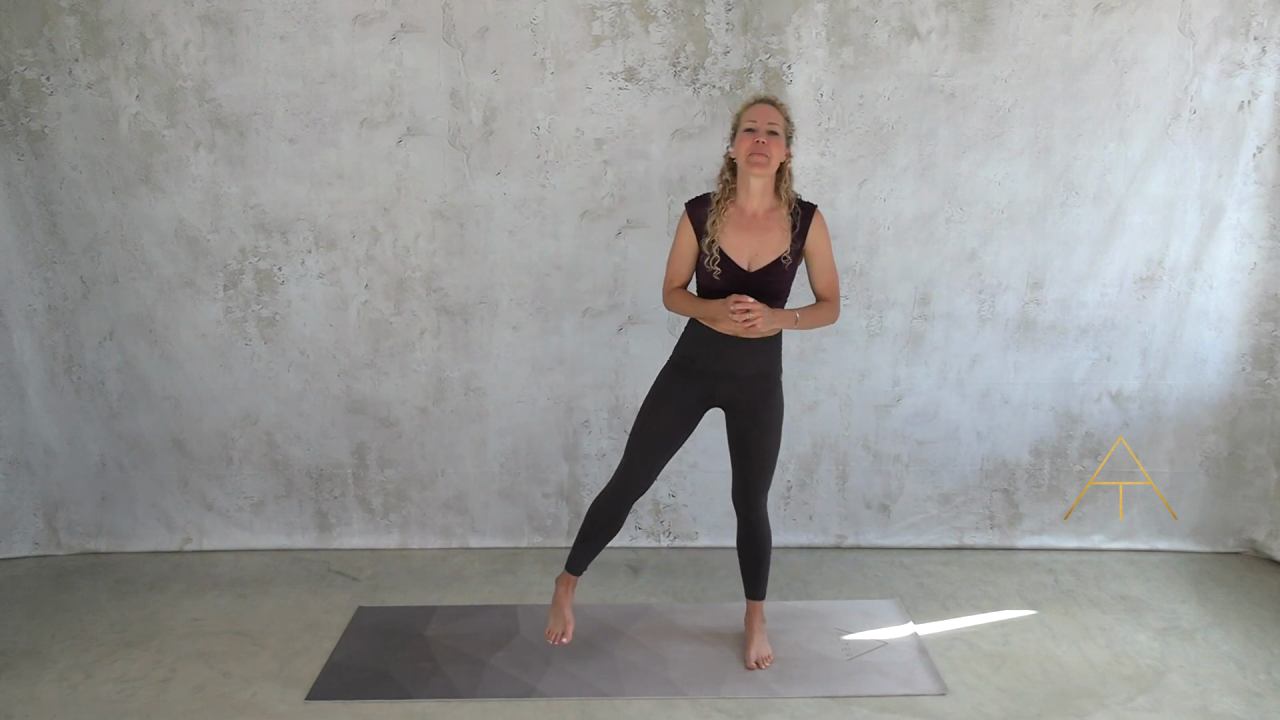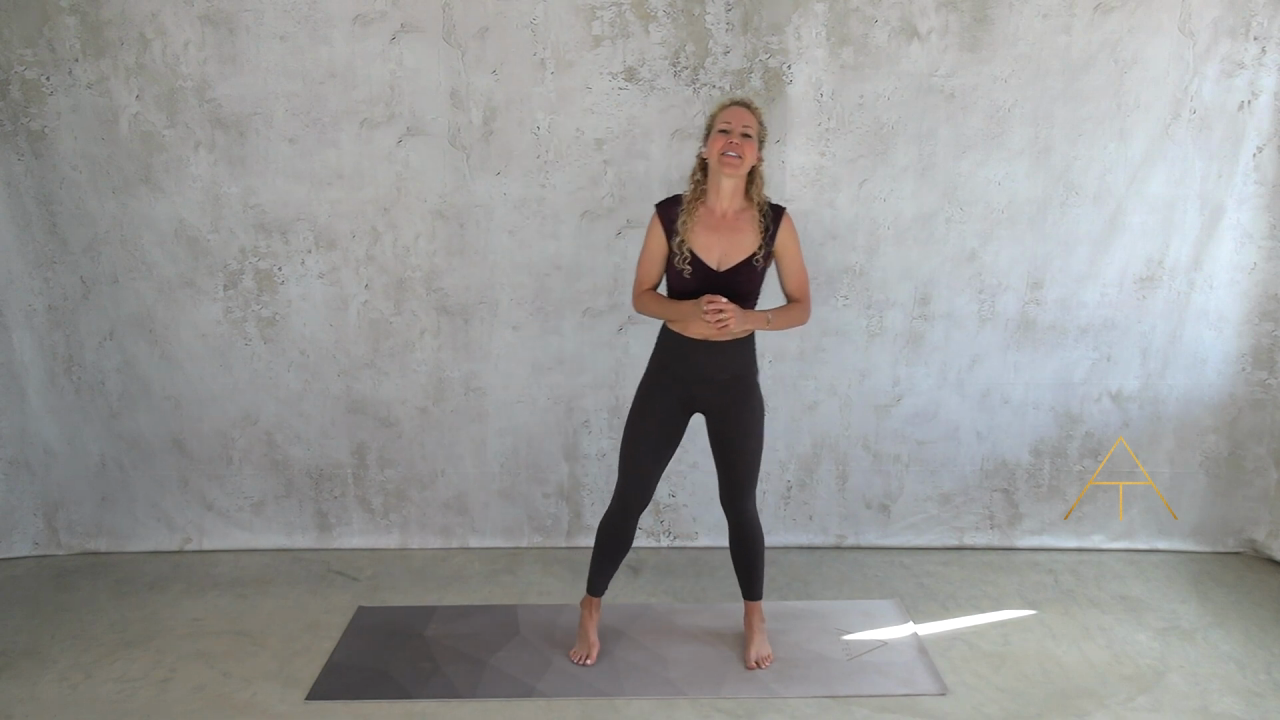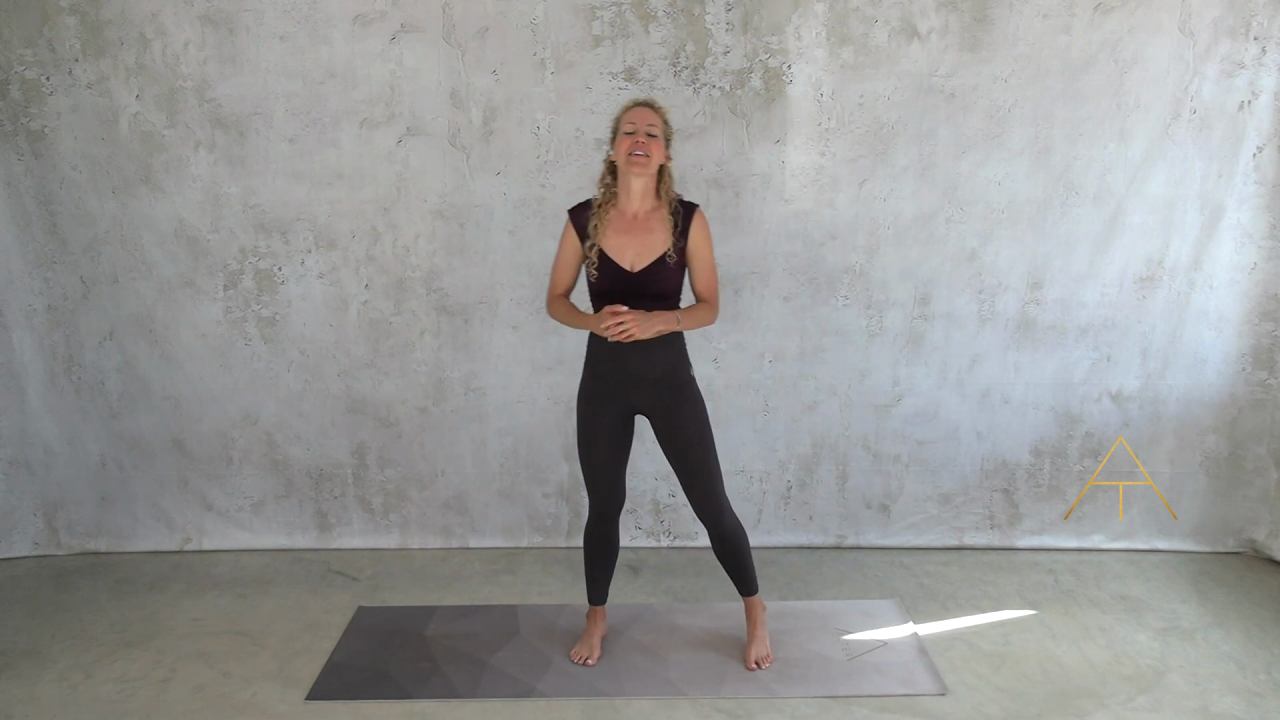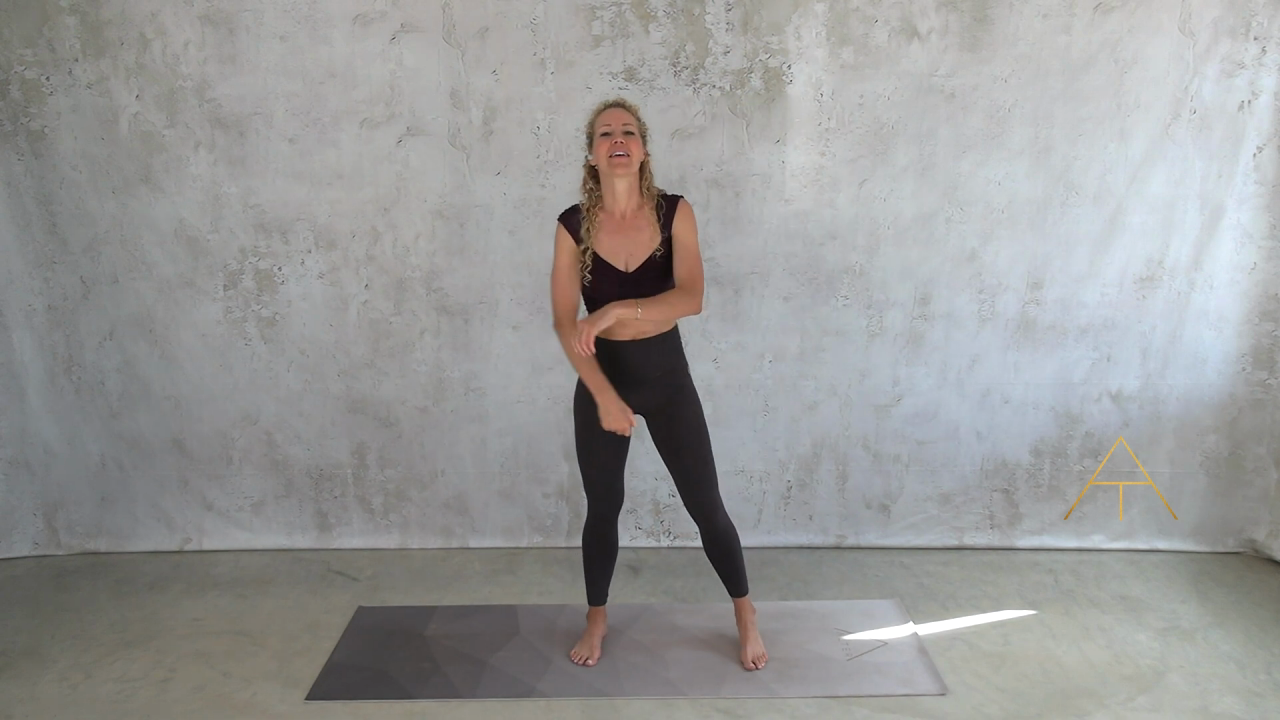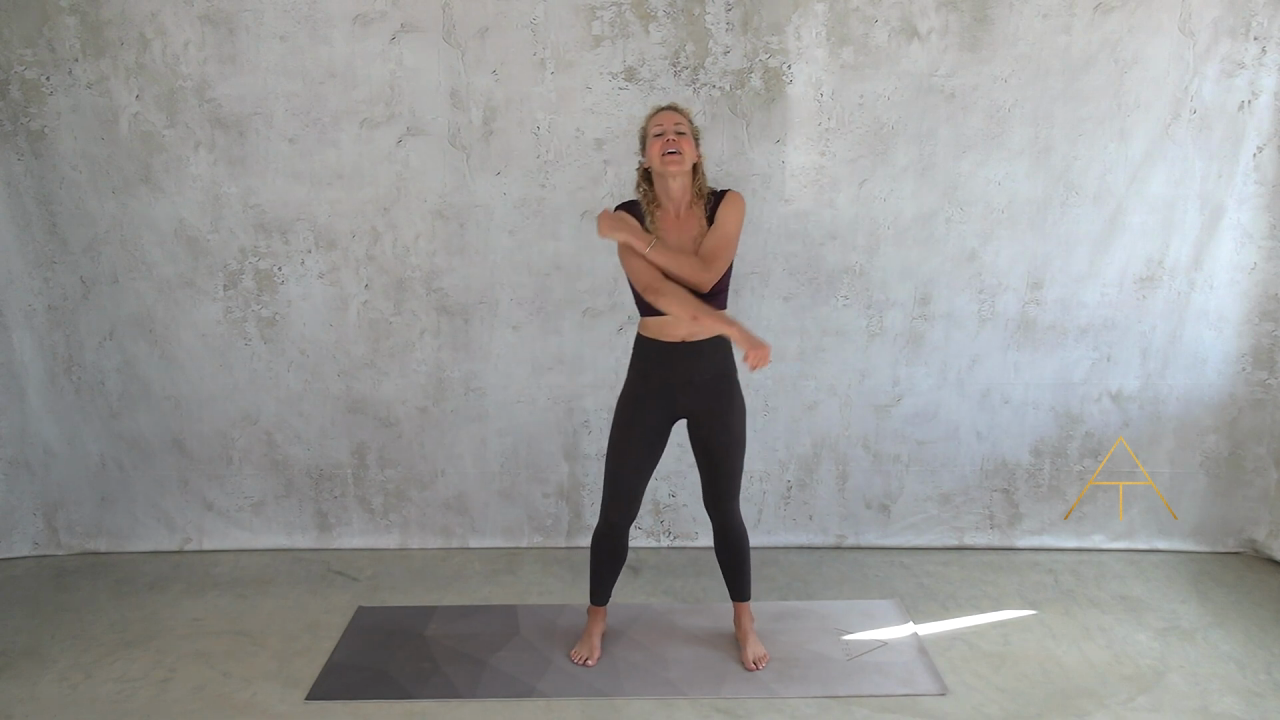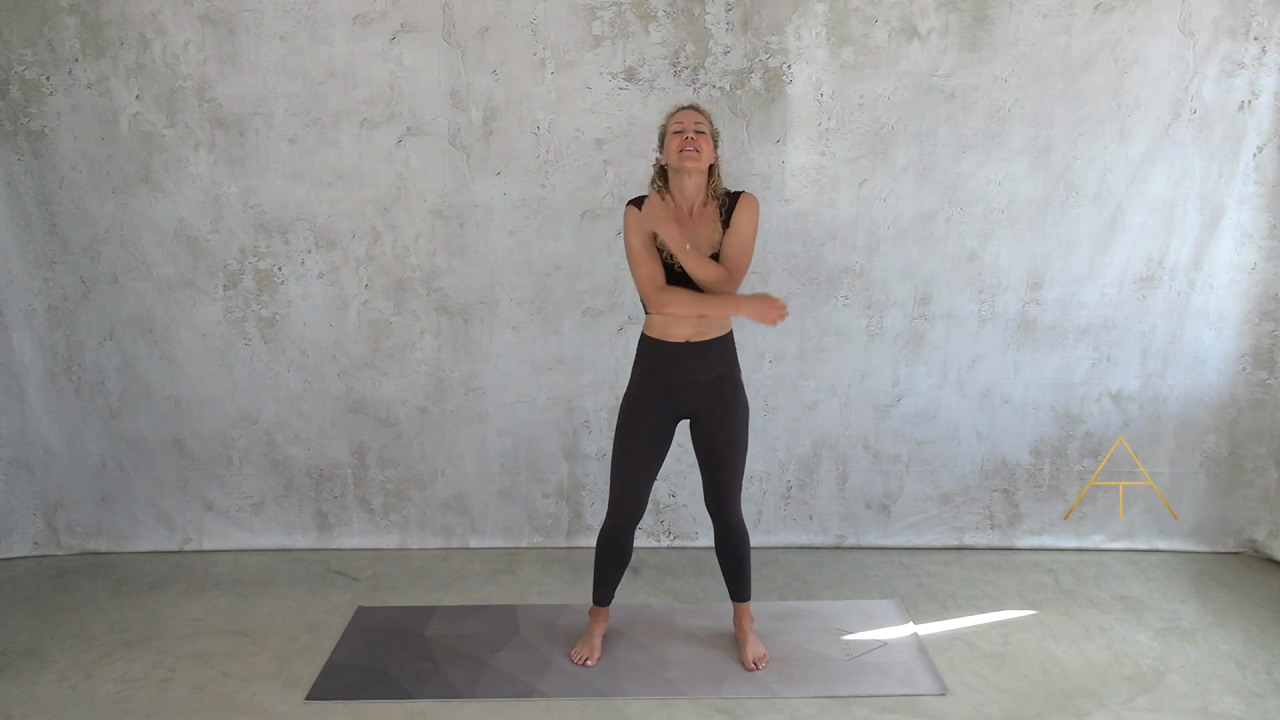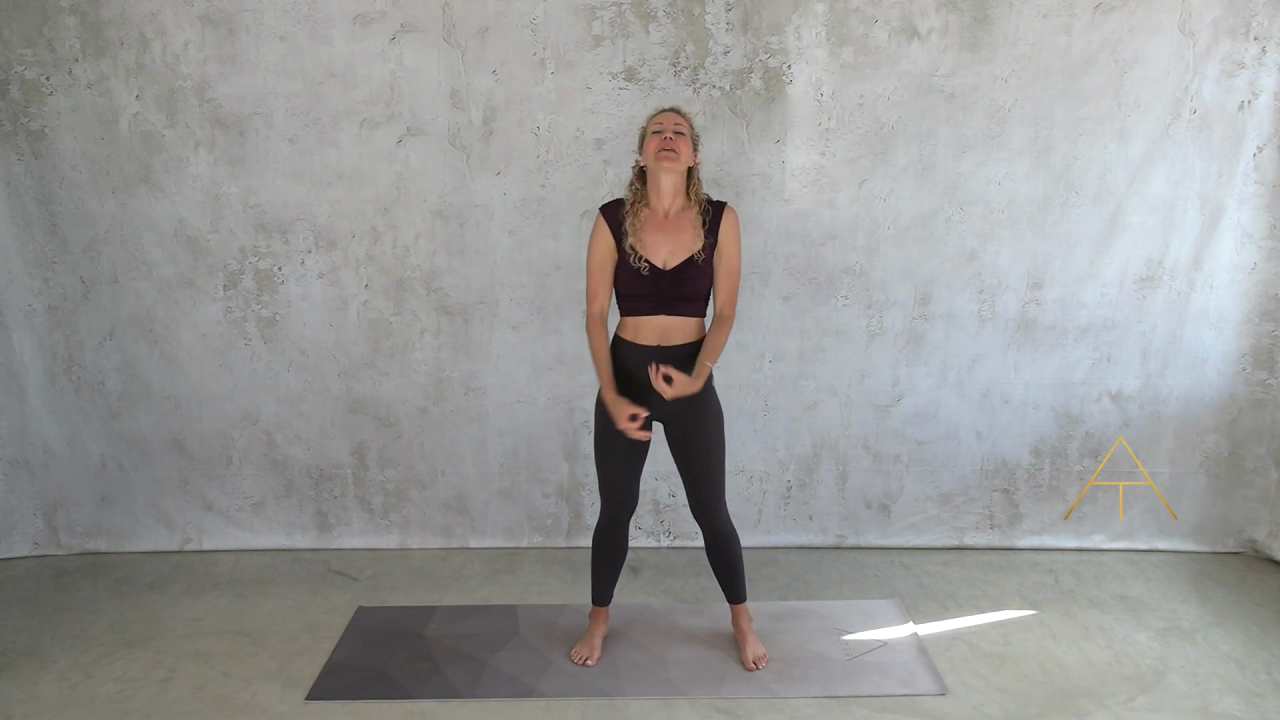
dt=0.4s
person 1, frame 1
left shoulder: (805, 221)
right shoulder: (700, 213)
left elbow: (830, 306)
right elbow: (671, 294)
left wrist: (778, 317)
right wrist: (717, 308)
left hip: (759, 374)
right hip: (693, 363)
left knee: (751, 503)
right knee: (629, 481)
left ankle: (755, 619)
right ankle: (567, 583)
person 1, frame 2
left shoulder: (774, 223)
right shoulder: (669, 215)
left elbow: (801, 307)
right elbow: (642, 297)
left wrist: (752, 319)
right wrist: (690, 309)
left hip: (734, 375)
right hip: (670, 370)
left knee: (739, 502)
right knee: (629, 498)
left ankle: (754, 618)
right ankle: (591, 608)
person 1, frame 3
left shoulder: (687, 219)
right shoulder: (583, 220)
left elbow: (710, 307)
right elbow: (554, 299)
left wrist: (658, 320)
right wrist: (592, 320)
left hip: (668, 371)
right hip: (604, 375)
left knee: (709, 501)
right knee: (604, 505)
left ankle: (754, 610)
right ankle: (596, 617)
person 1, frame 4
left shoulder: (675, 210)
right shoulder: (573, 225)
left elbow: (691, 298)
right elbow: (566, 324)
left wrist: (610, 313)
right wrist: (603, 395)
left hip: (665, 369)
right hip: (601, 374)
left knee: (706, 503)
right knee: (603, 507)
left ankle: (745, 614)
right ankle: (596, 618)
person 1, frame 5
left shoulder: (726, 205)
right shoulder: (628, 218)
left elbow: (702, 275)
right elbow: (658, 293)
left wrist: (634, 238)
right wrist: (737, 331)
left hip: (714, 373)
right hip: (651, 373)
left knee: (724, 507)
right knee: (619, 508)
left ankle: (744, 620)
right ankle: (596, 618)
person 1, frame 6
left shoulder: (740, 207)
right shoulder: (641, 212)
left elbow: (725, 281)
right elbow: (658, 298)
left wrist: (674, 231)
right wrist: (751, 304)
left hip: (718, 375)
right hip: (655, 373)
left knee: (725, 506)
right knee: (623, 508)
left ankle: (743, 620)
right ankle: (597, 619)
person 1, frame 7
left shoulder: (719, 219)
right shoulder: (612, 220)
left elbow: (725, 312)
right elbow: (597, 313)
left wrist: (698, 375)
right wrist: (610, 395)
left hip: (690, 377)
right hip: (627, 375)
left knee: (711, 510)
right knee: (616, 509)
left ankle: (742, 620)
right ankle: (599, 619)
